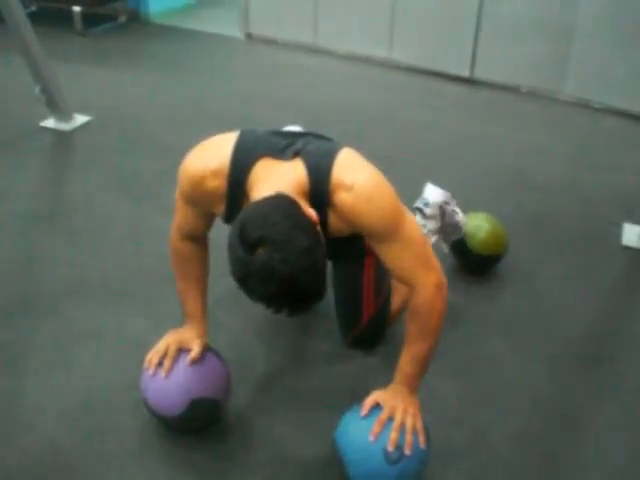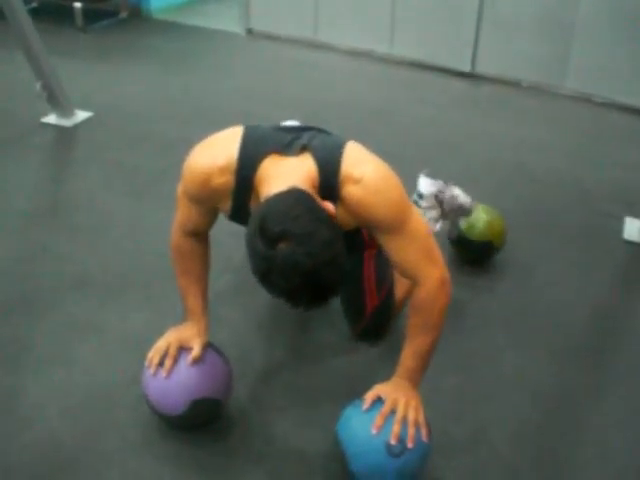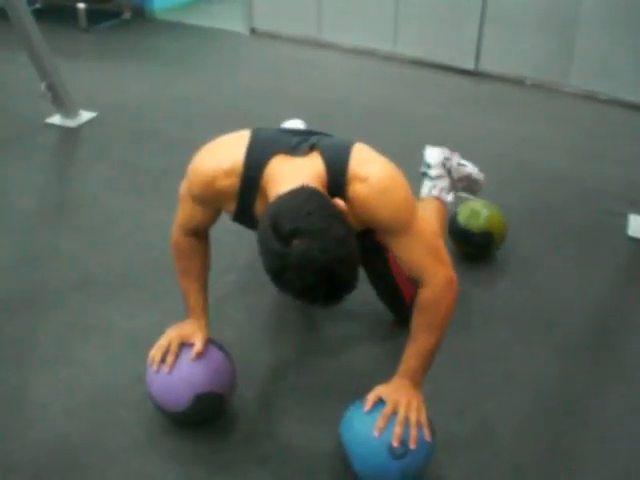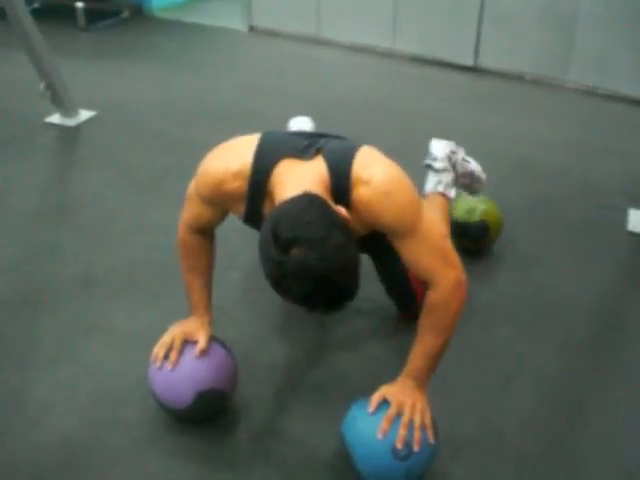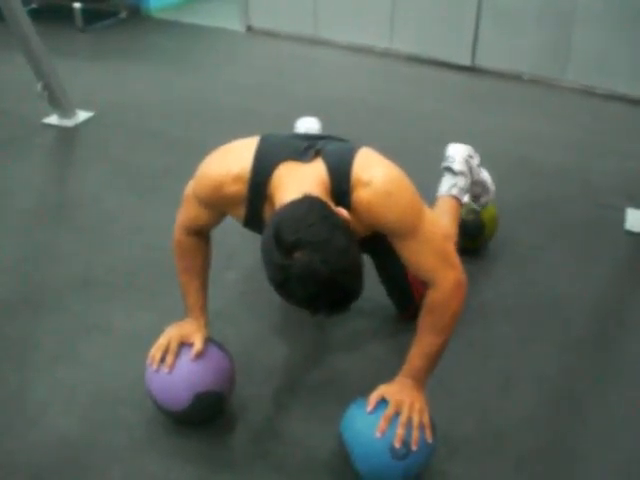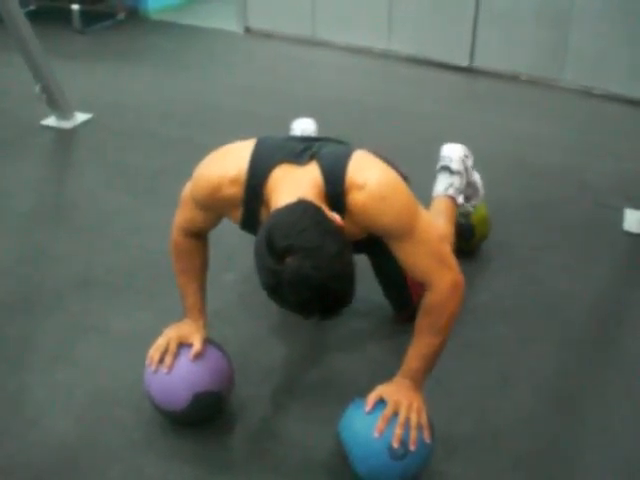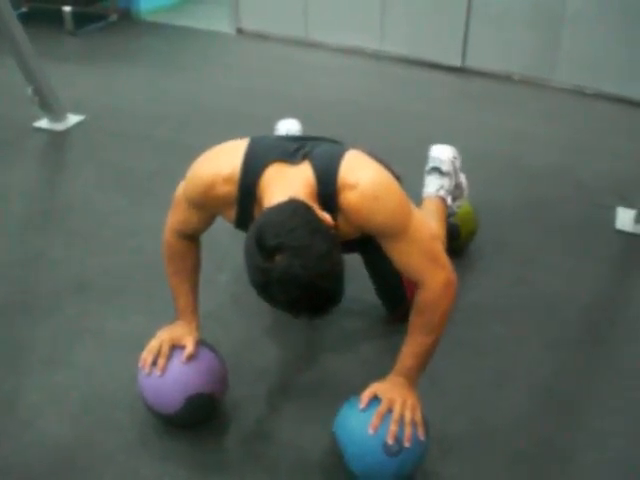
dt=0.2s
person 1, frame 1
left shoulder: (357, 193)
right shoulder: (204, 172)
left elbow: (430, 285)
right elbow: (187, 237)
left wrist: (403, 388)
right wrist: (194, 325)
left hip: (349, 226)
left knee: (363, 334)
person 1, frame 2
left shoulder: (366, 186)
right shoulder: (209, 169)
left elbow: (433, 280)
right elbow: (189, 233)
left wrist: (405, 381)
right wrist: (195, 321)
left hip: (349, 212)
left knee: (369, 327)
left ankle: (428, 206)
person 1, frame 3
left shoulder: (373, 186)
right shoulder: (216, 171)
left elbow: (439, 280)
right elbow: (188, 232)
left wrist: (407, 381)
right wrist: (196, 318)
left hip: (360, 214)
left knee: (410, 306)
left ankle: (438, 179)
person 1, frame 4
left shoulder: (377, 189)
right shoulder: (225, 174)
left elbow: (448, 281)
right elbow: (194, 228)
left wrist: (412, 382)
right wrist: (200, 316)
left hip: (367, 212)
left knee: (417, 302)
left ankle: (443, 172)
person 1, frame 5
left shoulder: (378, 190)
right shoulder: (224, 177)
left elbow: (449, 281)
right elbow: (190, 230)
left wrist: (411, 381)
right wrist: (195, 317)
left hip: (371, 215)
left knee: (416, 304)
left ankle: (457, 177)
person 1, frame 6
left shoulder: (374, 193)
right shoulder: (221, 180)
left elbow: (446, 282)
right elbow: (187, 231)
left wrist: (408, 381)
right wrist: (193, 319)
left hip: (369, 216)
left knee: (414, 304)
left ankle: (451, 178)
person 1, frame 7
left shoulder: (367, 194)
right shoulder: (214, 179)
left elbow: (439, 281)
right elbow: (179, 233)
left wrist: (402, 379)
right wrist: (187, 320)
left hip: (363, 217)
left knee: (406, 304)
left ankle: (439, 181)
